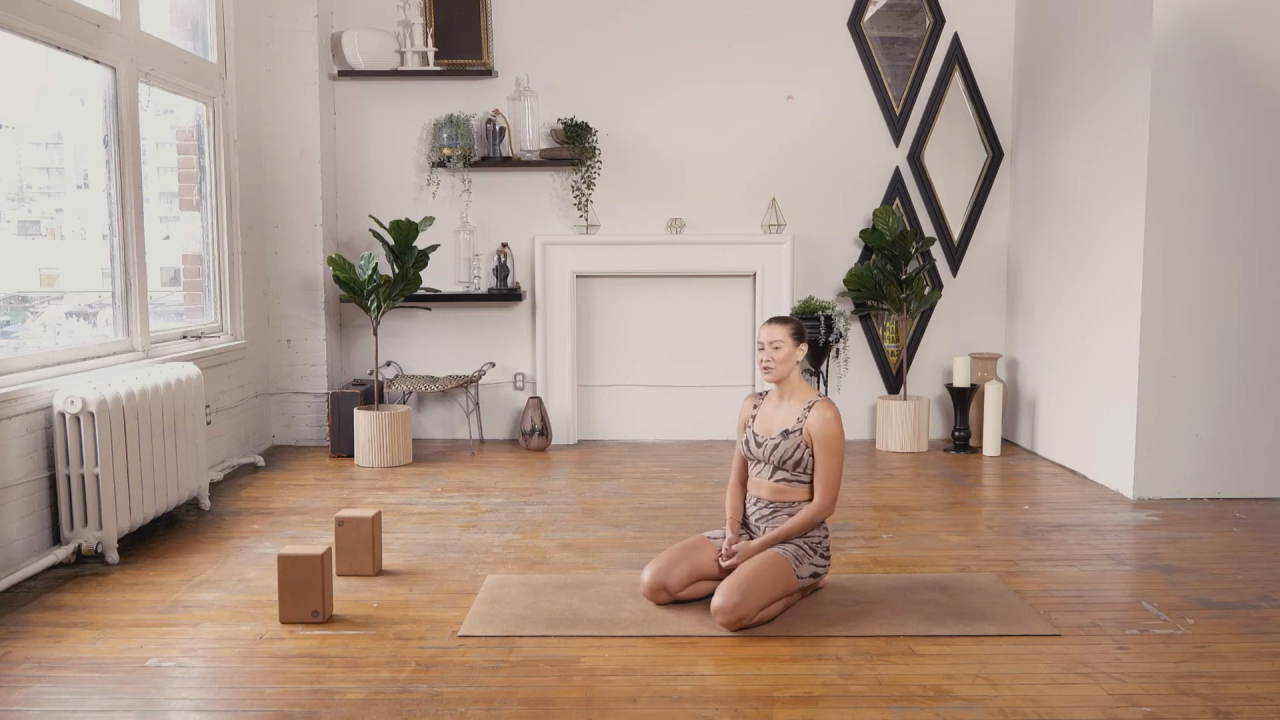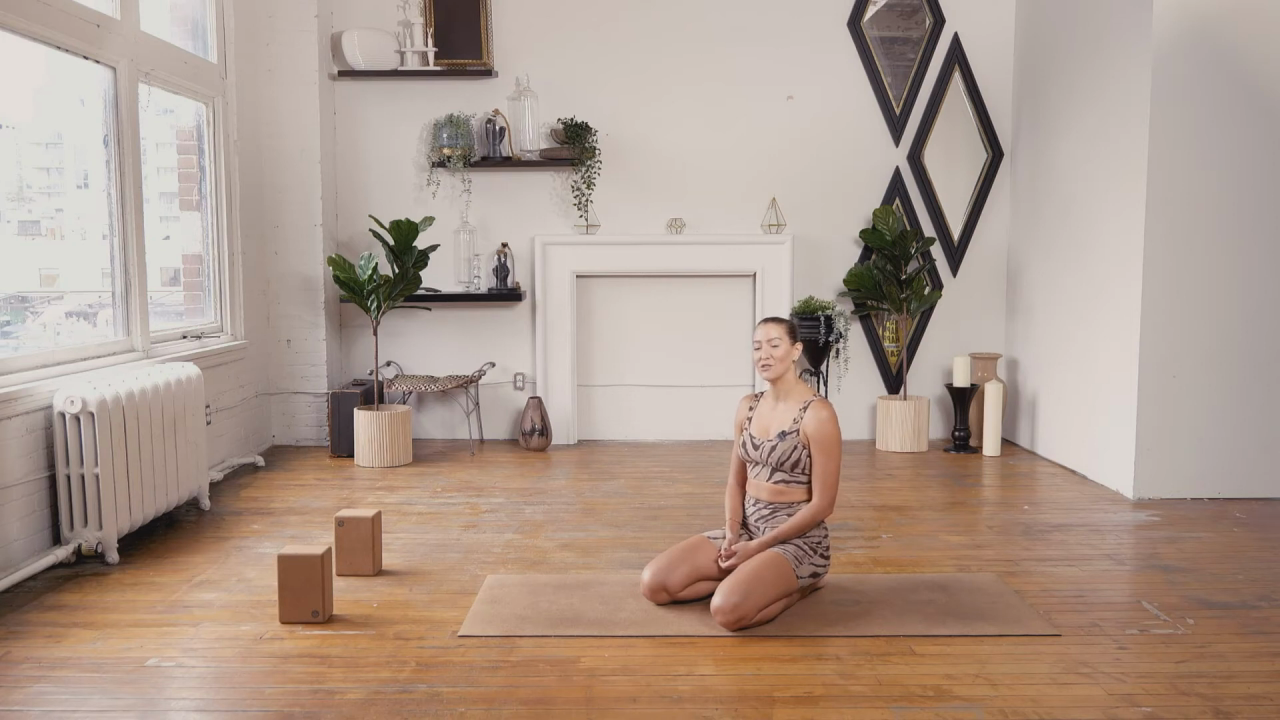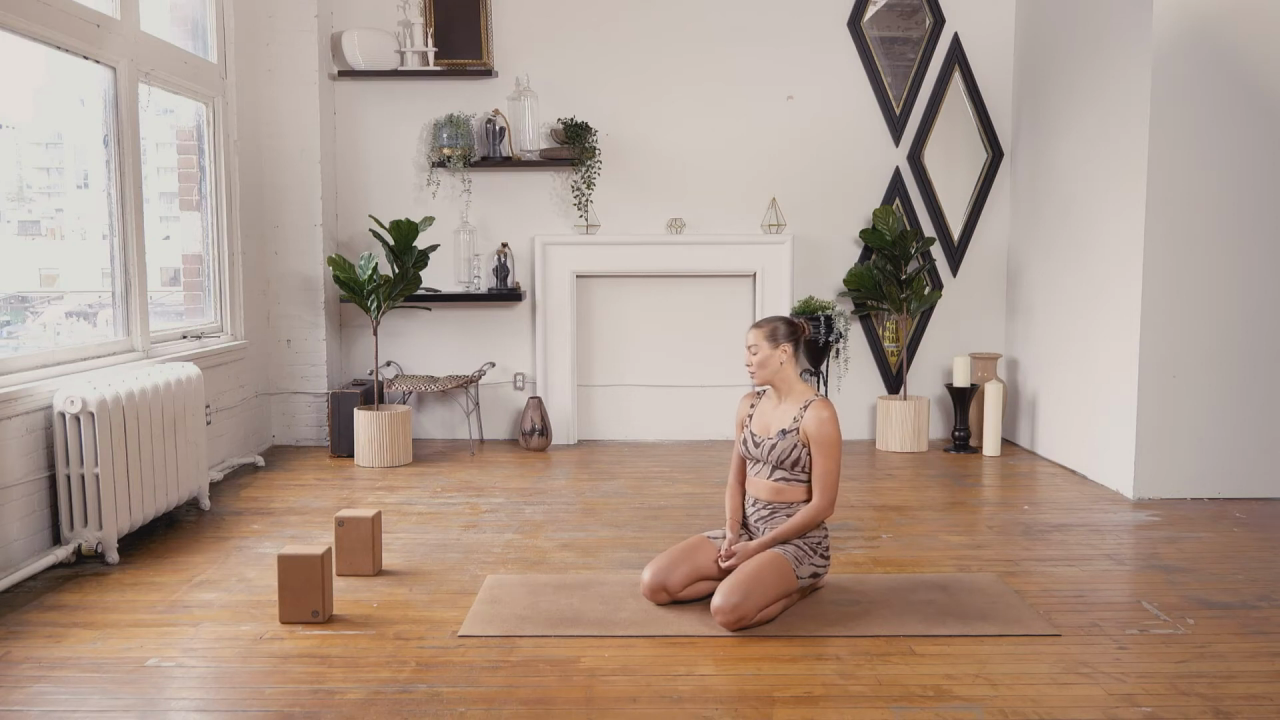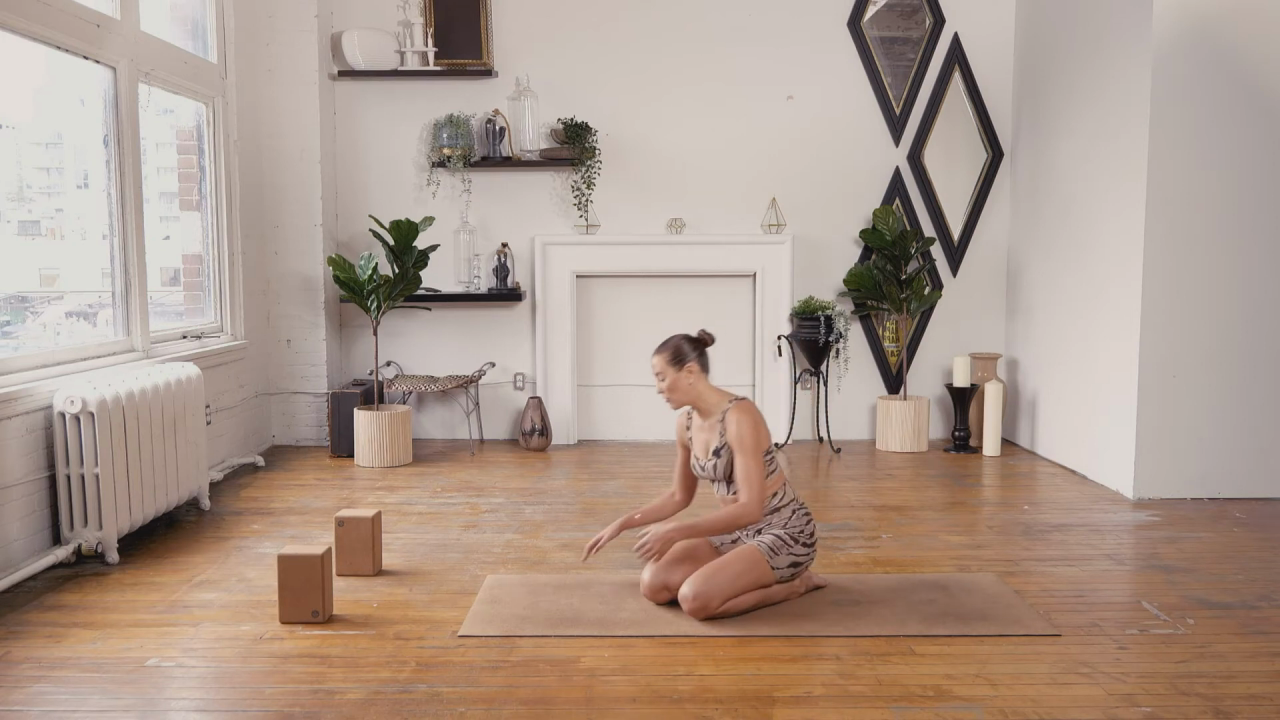
dt=1s
person 1, frame 1
left shoulder: (821, 414)
right shoulder: (751, 405)
left elbow: (824, 504)
left wrist: (757, 547)
right wrist: (732, 531)
left hip: (797, 538)
right hip: (747, 527)
left knee: (727, 609)
right knee: (653, 583)
left ankle: (800, 584)
right ankle: (751, 576)
person 1, frame 2
left shoulder: (818, 414)
right shoulder: (747, 406)
left elbow: (822, 504)
left wrist: (757, 547)
right wrist: (732, 532)
left hip: (797, 538)
right hip: (747, 527)
left knee: (727, 609)
right knee: (653, 583)
left ankle: (800, 584)
right ankle: (749, 578)
person 1, frame 3
left shoulder: (818, 413)
right shoulder: (749, 404)
left elbow: (822, 505)
left wrist: (756, 547)
right wrist: (732, 532)
left hip: (797, 539)
right hip: (747, 527)
left knee: (727, 609)
right knee: (654, 584)
left ankle: (800, 584)
right ankle: (753, 578)
person 1, frame 4
left shoulder: (740, 417)
right shoulder: (686, 423)
left elbow: (751, 509)
right elbow: (679, 496)
left wrist: (676, 531)
right wrist: (620, 524)
left hip: (784, 532)
right hip: (739, 532)
left knee: (695, 599)
right knee: (653, 585)
left ankle: (794, 583)
right ankle: (754, 576)
